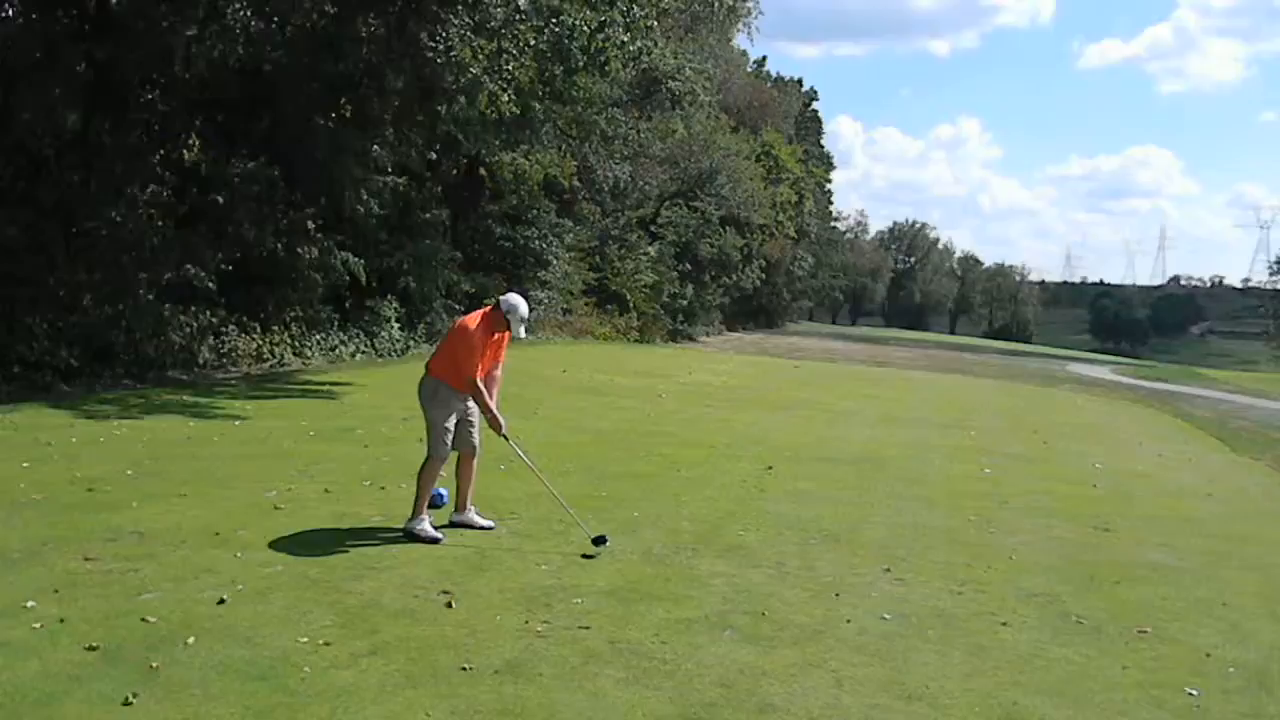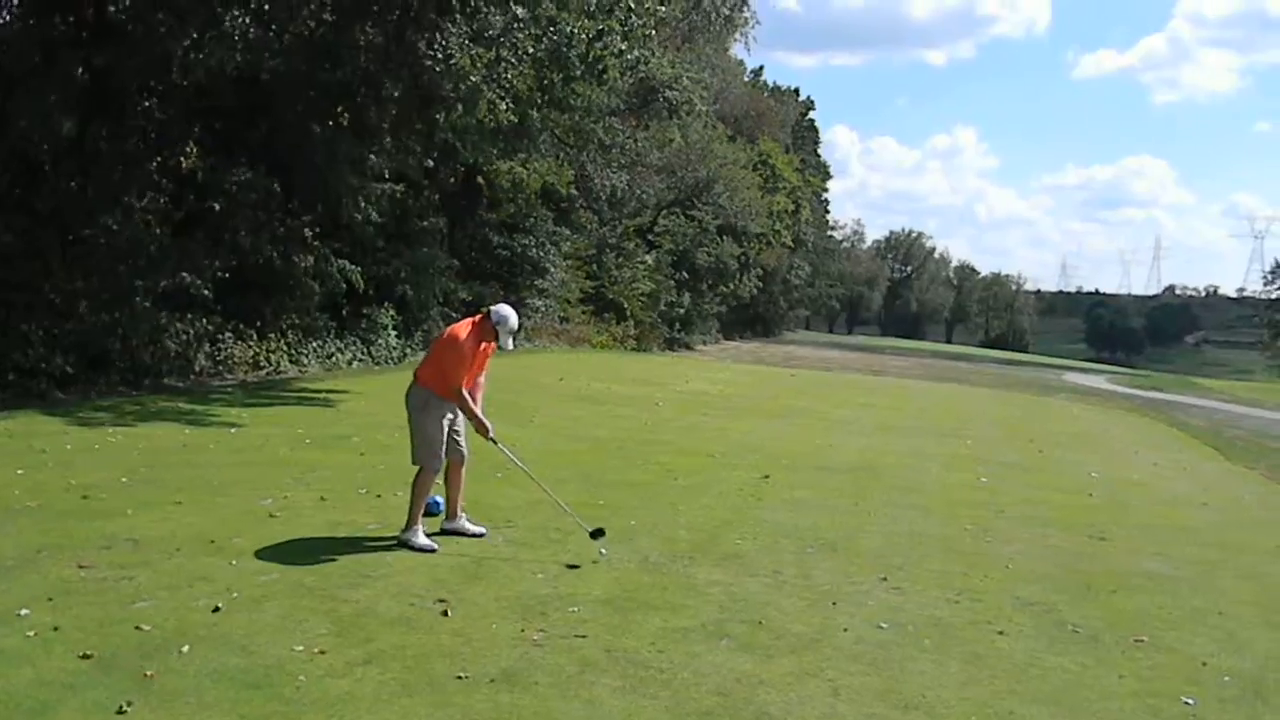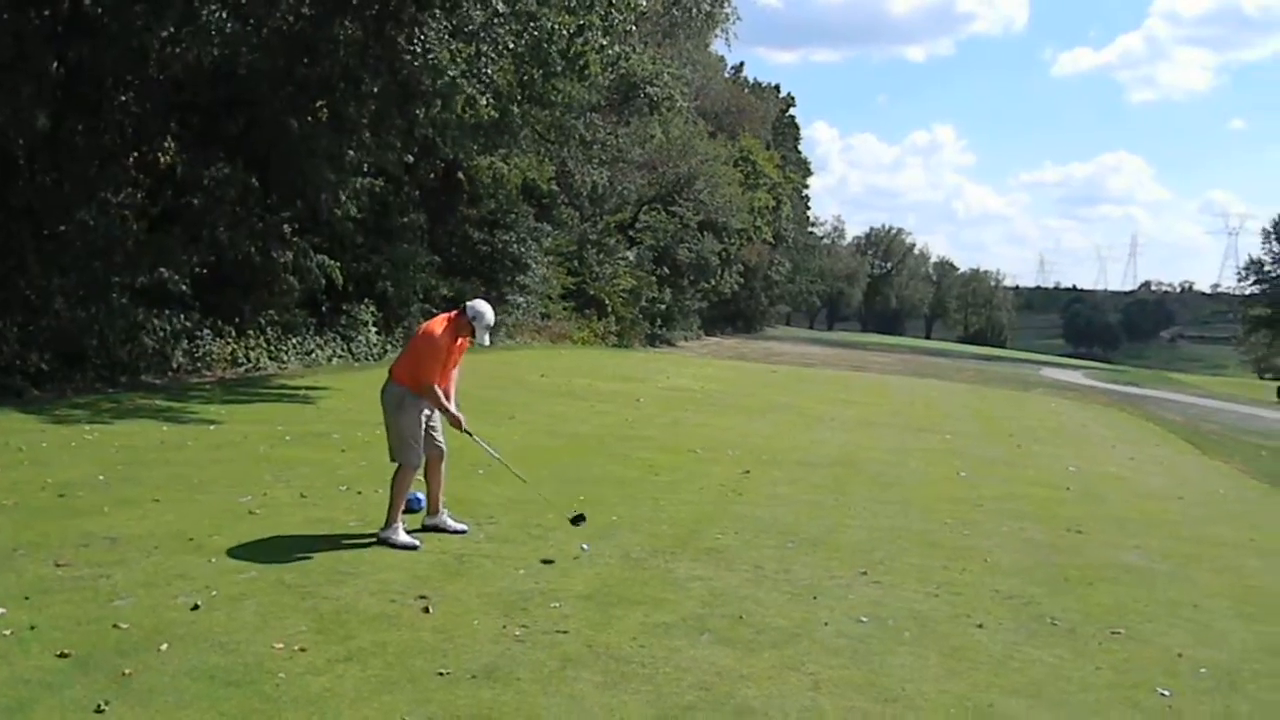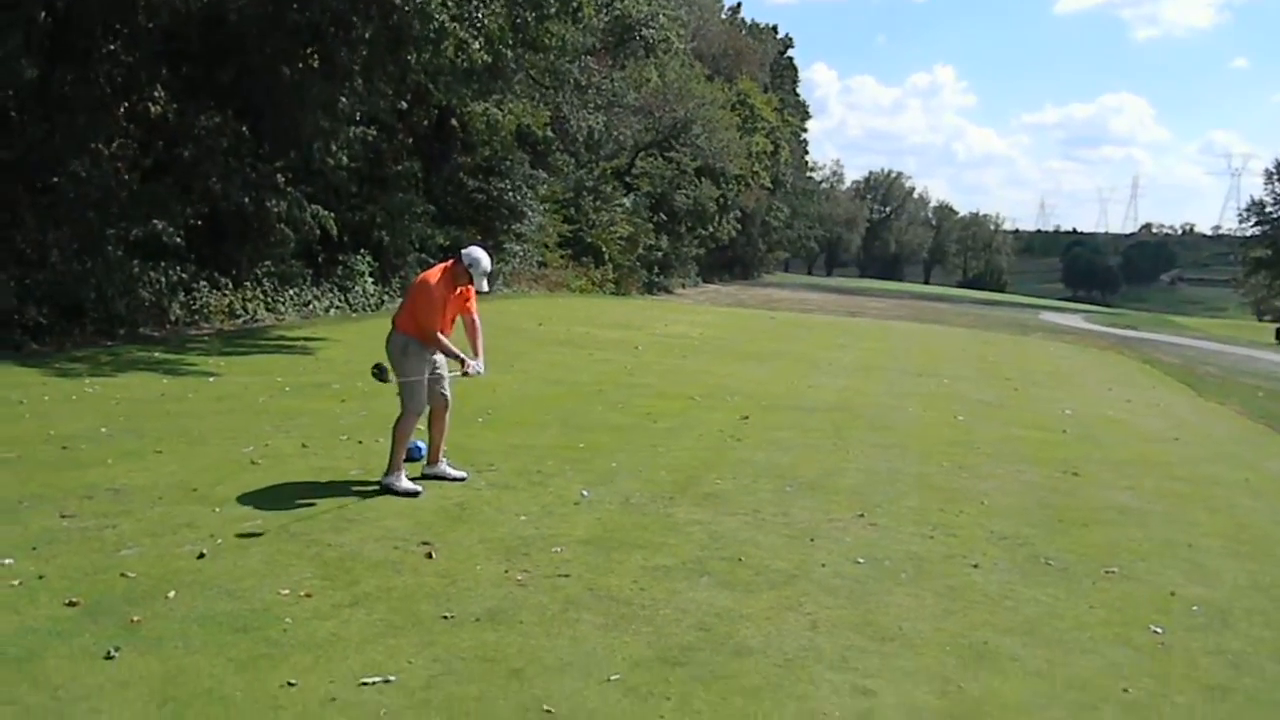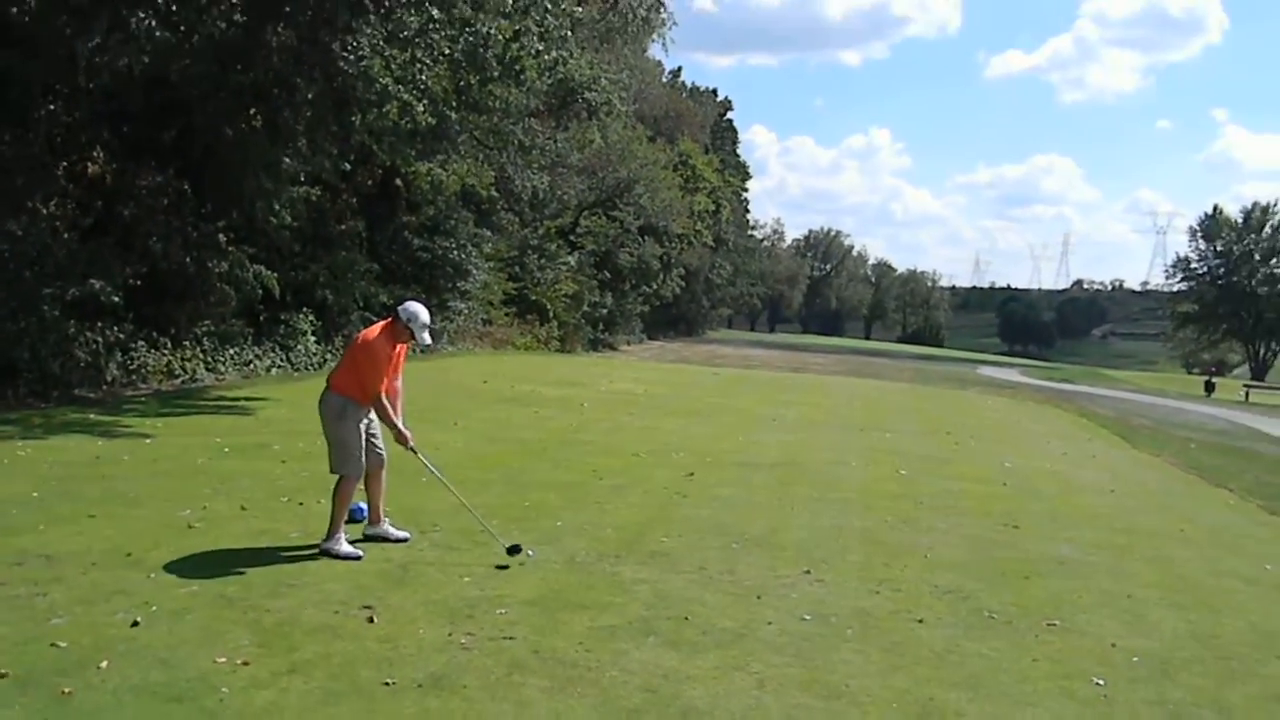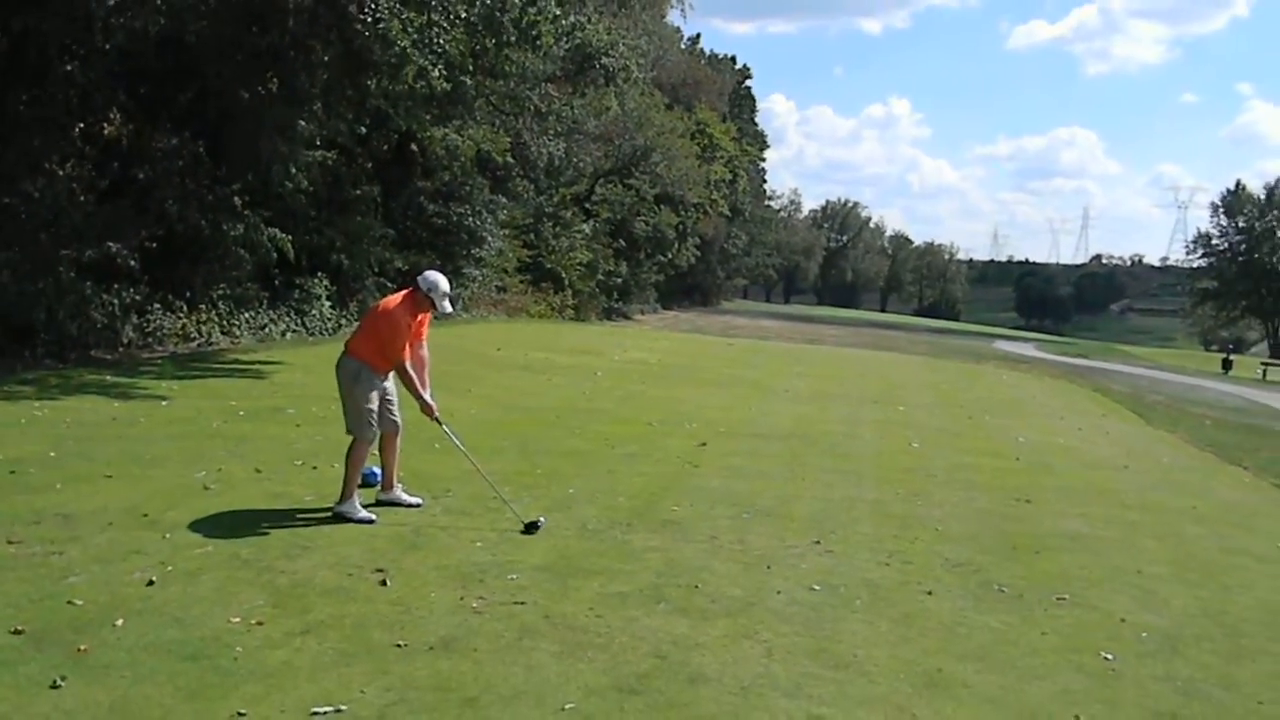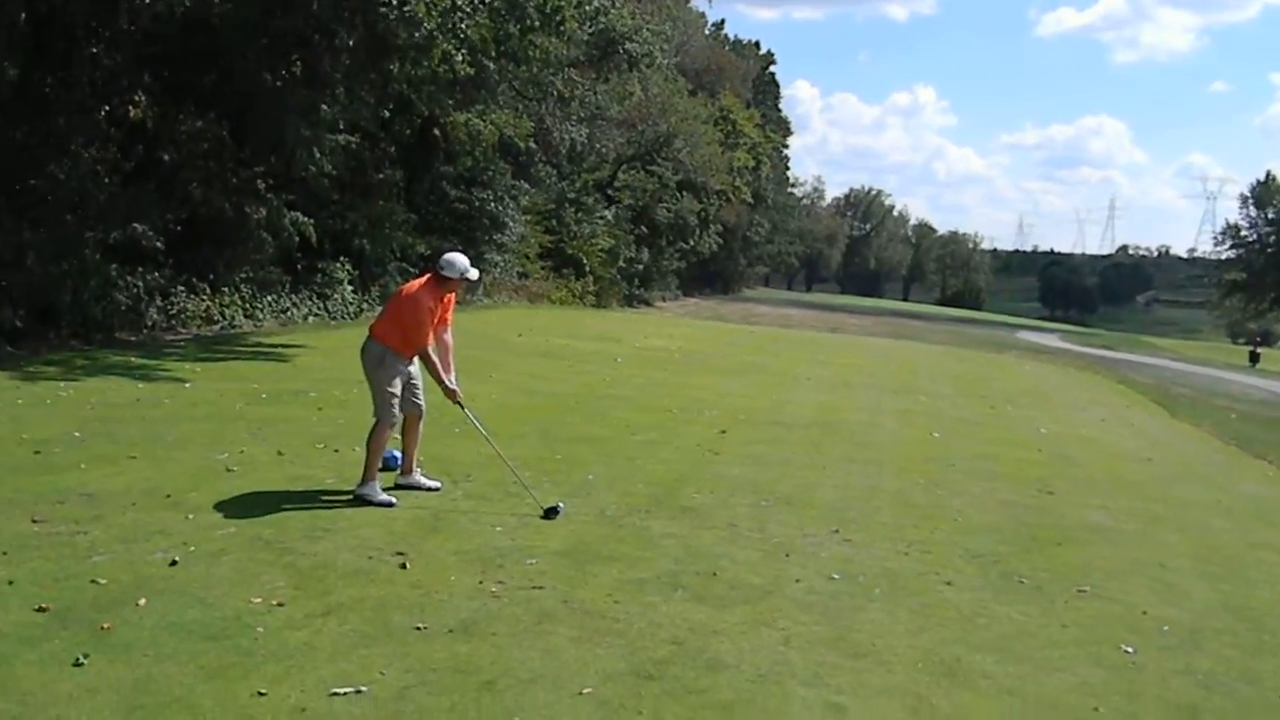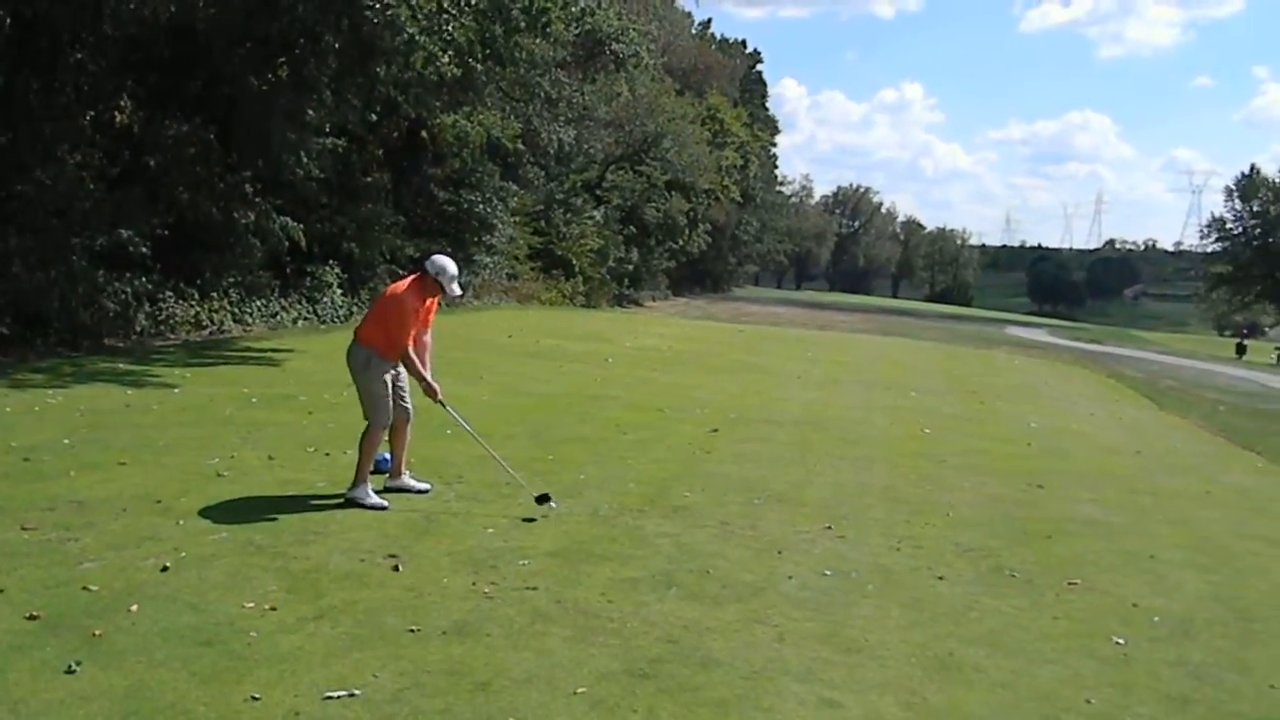
dt=0.5s
person 1, frame 1
left shoulder: (502, 330)
right shoulder: (471, 330)
left elbow: (495, 369)
right elbow: (473, 381)
left wrist: (493, 406)
right wrist: (491, 414)
left hip: (466, 393)
right hip: (440, 389)
left knee: (470, 451)
right knee: (439, 453)
left ankle: (463, 512)
right ankle: (417, 519)
person 1, frame 2
left shoulder: (486, 339)
right shoulder: (460, 340)
left elbow: (479, 376)
right elbow: (458, 390)
left wrist: (478, 413)
right wrist: (477, 420)
left hip: (450, 401)
right hip: (428, 399)
left knee: (458, 459)
right knee: (431, 464)
left ankle: (453, 519)
right ankle: (412, 530)
person 1, frame 3
left shoulder: (460, 333)
right shoulder: (436, 336)
left elbow: (451, 369)
right elbow: (429, 386)
left wrist: (451, 404)
right wrist: (450, 413)
left hip: (425, 397)
right hip: (403, 395)
left knee: (437, 453)
right knee: (411, 460)
left ankle: (435, 514)
right ankle: (391, 528)
person 1, frame 4
left shoulder: (464, 284)
right shoulder: (431, 285)
left elbow: (472, 319)
right elbow: (432, 334)
left wrist: (478, 357)
right wrist: (461, 358)
left hip: (432, 346)
right hip: (408, 344)
left knee: (442, 403)
right knee: (414, 407)
left ankle: (435, 464)
right ankle: (394, 474)
person 1, frame 5
left shoulder: (398, 341)
right shoulder: (375, 344)
left elbow: (394, 382)
right elbow: (378, 397)
left wrist: (399, 422)
right wrist: (397, 429)
left hip: (362, 405)
right hip: (342, 405)
left knee: (377, 462)
right knee: (353, 471)
left ankle: (377, 524)
right ankle: (333, 539)
person 1, frame 6
left shoulder: (421, 310)
right shoulder: (395, 313)
left elbow: (420, 349)
right elbow: (402, 366)
left wrist: (426, 391)
right wrist: (421, 400)
left hip: (380, 370)
right hip: (358, 369)
left knee: (392, 428)
right knee: (366, 434)
left ankle: (389, 489)
right ankle: (346, 502)
person 1, frame 7
left shoulder: (446, 294)
right shoulder: (419, 299)
left elbow: (444, 334)
right elbow: (425, 350)
left wrist: (451, 375)
right wrist: (444, 385)
left hip: (405, 355)
right hip: (383, 353)
left knee: (415, 412)
right knee: (388, 417)
left ankle: (408, 473)
right ankle: (367, 484)
person 1, frame 8
left shoulder: (430, 295)
right shoulder: (403, 298)
left elbow: (423, 335)
right elbow: (405, 350)
left wrist: (427, 376)
right wrist: (425, 382)
left hip: (390, 357)
right hip: (369, 356)
left knee: (403, 416)
right knee: (381, 420)
left ankle: (397, 476)
right ankle: (359, 487)
